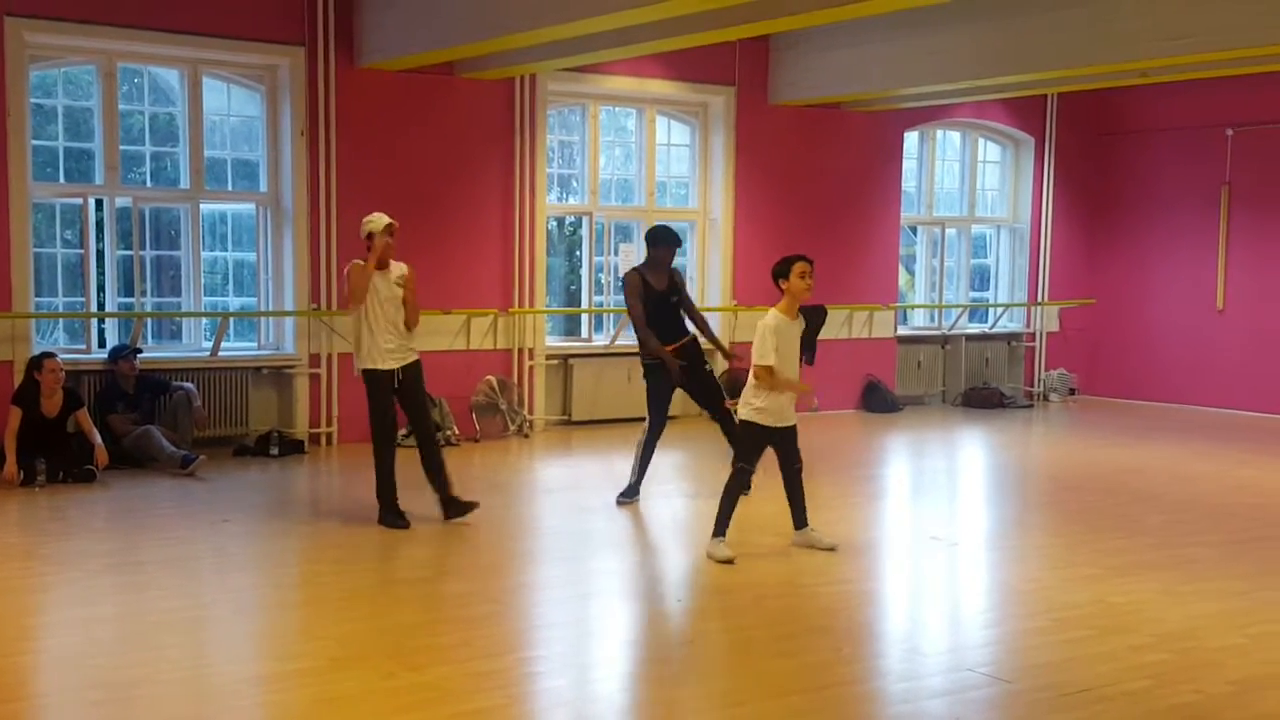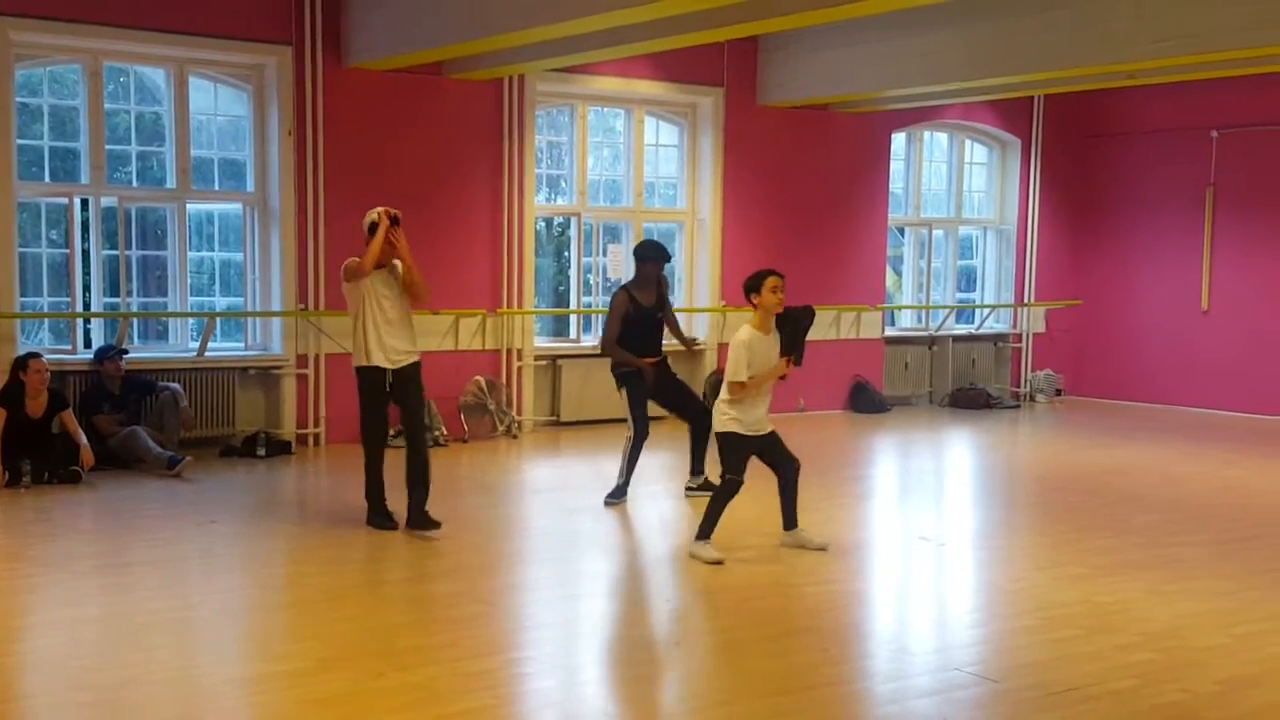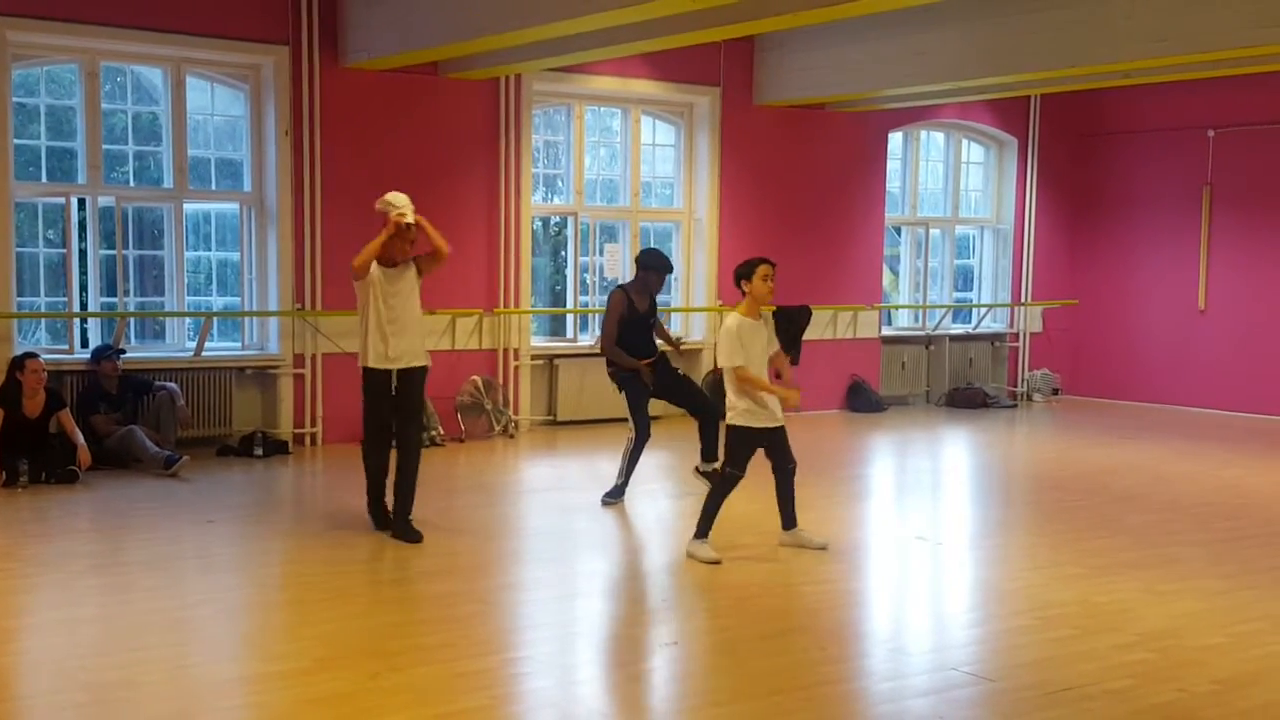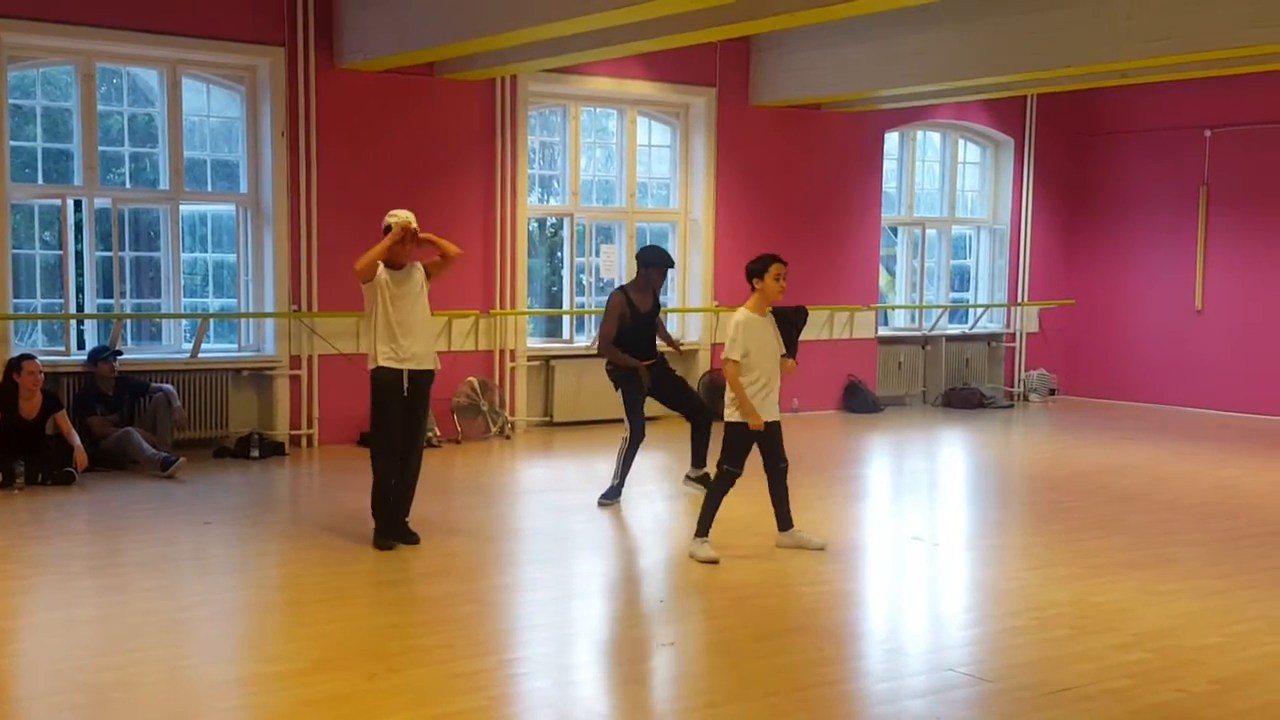
dt=0.3s
person 1, frame 1
left shoulder: (404, 271)
right shoulder: (356, 270)
left elbow: (412, 324)
right elbow: (354, 300)
left wrist: (411, 294)
right wrist: (376, 253)
left hip: (406, 359)
right hip: (375, 364)
left knee: (426, 428)
right knee: (384, 435)
left ankle: (447, 499)
right ankle: (388, 506)
person 1, frame 2
left shoulder: (400, 268)
right shoulder: (353, 269)
left elbow: (422, 297)
right elbow: (366, 268)
left wrist: (406, 255)
right wrist: (383, 225)
left hip: (406, 360)
right hip: (372, 363)
left knee: (416, 433)
right knee: (374, 438)
left ankle: (417, 510)
right ankle: (376, 507)
person 1, frame 3
left shoulder: (415, 268)
right shoulder: (369, 271)
left elbow: (444, 252)
right elbow: (356, 264)
left wrist: (417, 221)
right wrist: (388, 230)
left hip: (412, 364)
right hip: (376, 365)
left knee: (410, 441)
right knee: (376, 440)
left ankle: (401, 517)
right ankle: (377, 500)
person 1, frame 4
left shoulder: (421, 272)
right shoulder: (375, 274)
left elbow: (455, 254)
right elbow: (359, 268)
left wrist: (424, 236)
right wrist: (392, 236)
left hip: (421, 366)
right hip: (386, 366)
left knee: (412, 447)
right knee: (386, 444)
left ankle: (398, 520)
right ankle: (382, 521)
person 2, frame 1
left shoulder: (799, 322)
right shoulder: (770, 324)
right elbow: (761, 374)
right wrist: (796, 387)
left hip: (784, 414)
right hip: (757, 413)
left knee: (793, 468)
right knee: (742, 472)
left ankle: (802, 530)
right ankle: (717, 538)
person 2, frame 2
left shoulder: (773, 335)
right shoulder: (743, 340)
right elbow: (735, 389)
right wrist: (772, 374)
left hip: (759, 423)
right hip: (733, 424)
left knee: (790, 468)
right knee: (732, 482)
left ankle: (791, 531)
right ankle: (700, 541)
person 2, frame 3
left shoulder: (762, 321)
right shoulder: (733, 326)
right elbow: (740, 375)
left wrist: (787, 376)
right wrist: (782, 393)
left hip: (770, 413)
right hip: (745, 417)
left knee: (786, 467)
right knee: (729, 477)
left ankle: (790, 530)
right ankle: (698, 540)
person 2, frame 4
left shoulder: (768, 319)
right shoulder: (741, 321)
right elbow: (729, 370)
left wrist: (787, 364)
right wrist: (749, 412)
left hip: (768, 412)
right hip: (742, 414)
left knee: (778, 468)
right knee: (728, 474)
left ankle: (786, 531)
right ankle: (700, 539)
person 3, frame 1
left shoulder: (674, 275)
right shoulder: (633, 280)
left elbow: (691, 312)
right elbow: (640, 328)
left wrist: (719, 345)
right wrist: (667, 357)
left hip: (688, 351)
right hip: (657, 360)
left knee: (721, 409)
right knee: (655, 423)
right ankle: (634, 484)
person 3, frame 2
left shoulder: (660, 285)
right shoulder: (622, 298)
right elbow: (608, 346)
left wrist: (683, 340)
right wrist: (641, 365)
left hip: (659, 366)
right hip: (631, 371)
left knee: (701, 416)
right knee: (639, 429)
left ankle: (696, 480)
right ankle: (621, 486)
person 3, frame 3
left shoulder: (650, 295)
right shoulder: (619, 298)
right elbow: (607, 346)
left wrist: (670, 341)
right wrist: (639, 367)
left hip: (658, 365)
right hip: (628, 372)
left knee: (707, 410)
right knee: (641, 431)
left ankle: (708, 467)
right ankle: (620, 486)
person 3, frame 4
left shoulder: (654, 292)
right shoulder: (619, 299)
right elbow: (604, 347)
left wrist: (669, 340)
right wrist: (637, 366)
left hip: (656, 366)
right hip: (627, 371)
left knee: (701, 412)
right knee: (635, 431)
left ankle: (696, 472)
right ankle: (616, 486)
